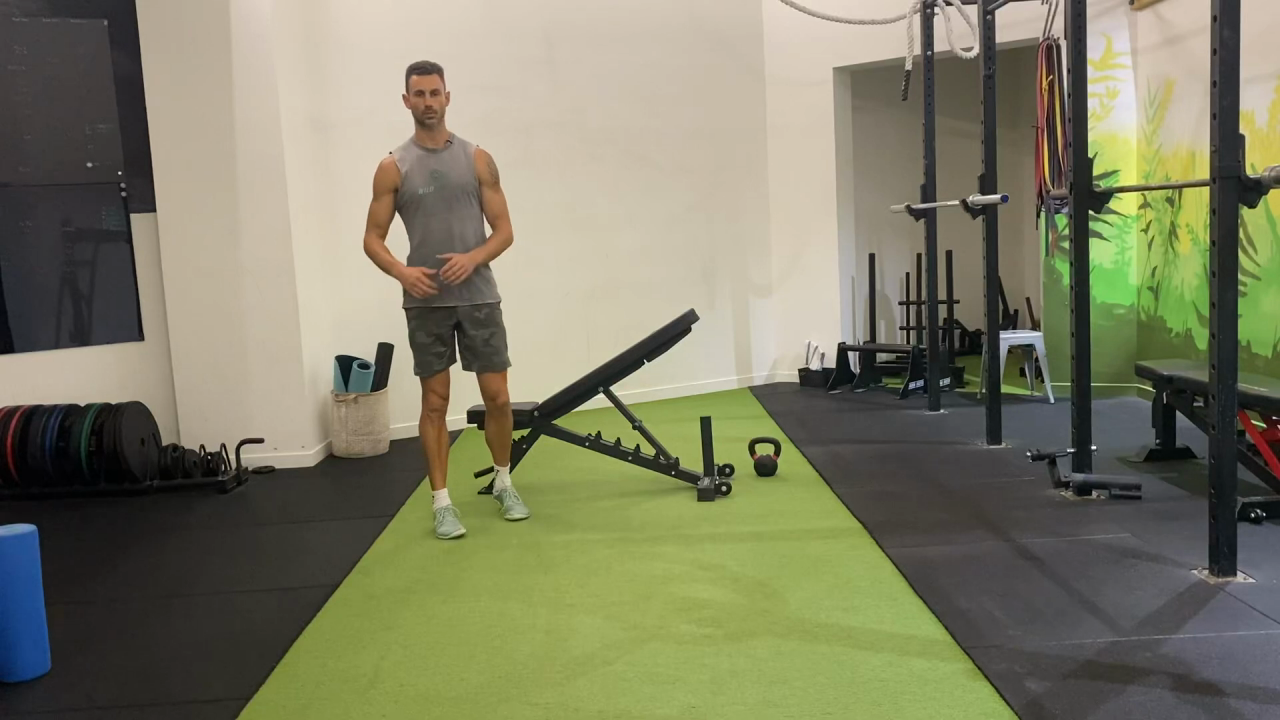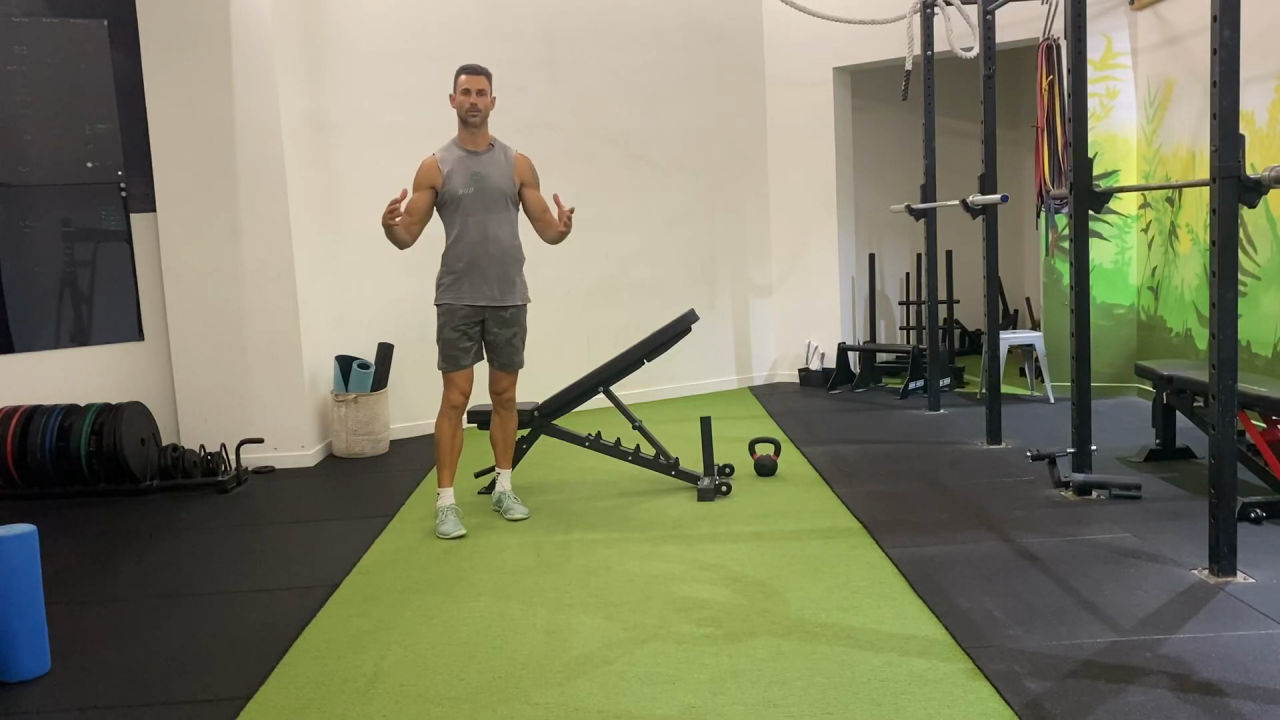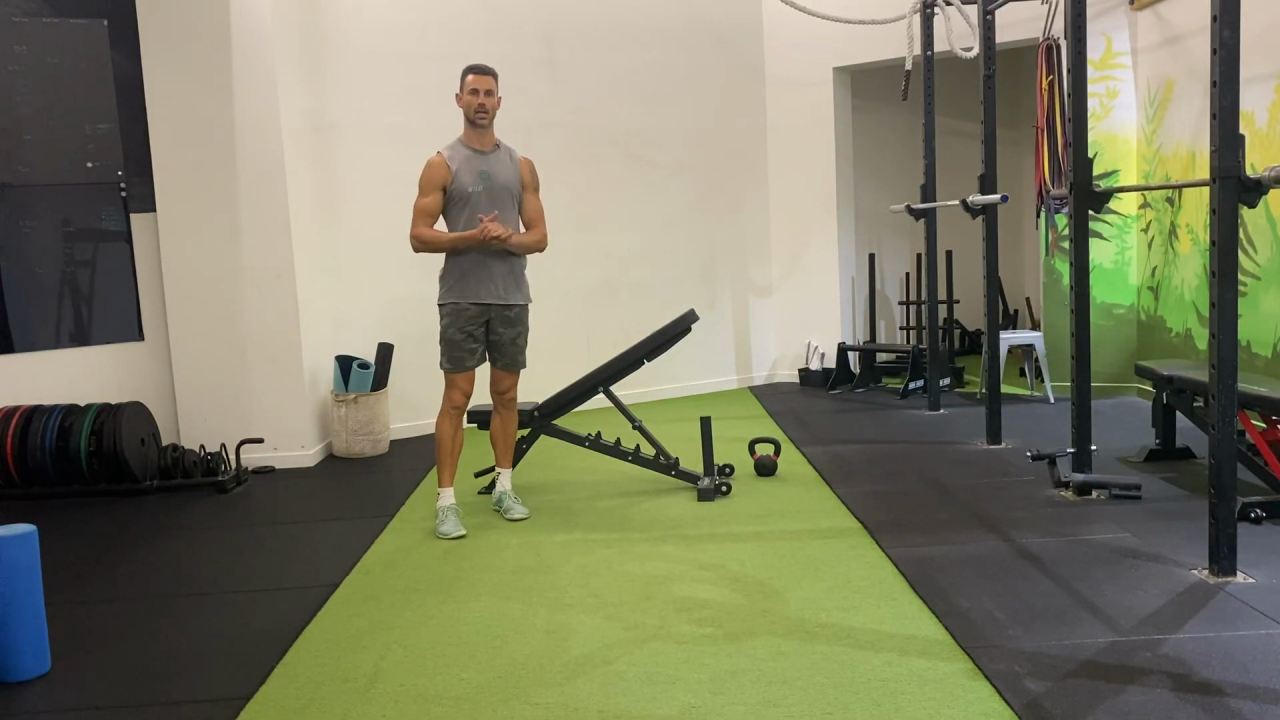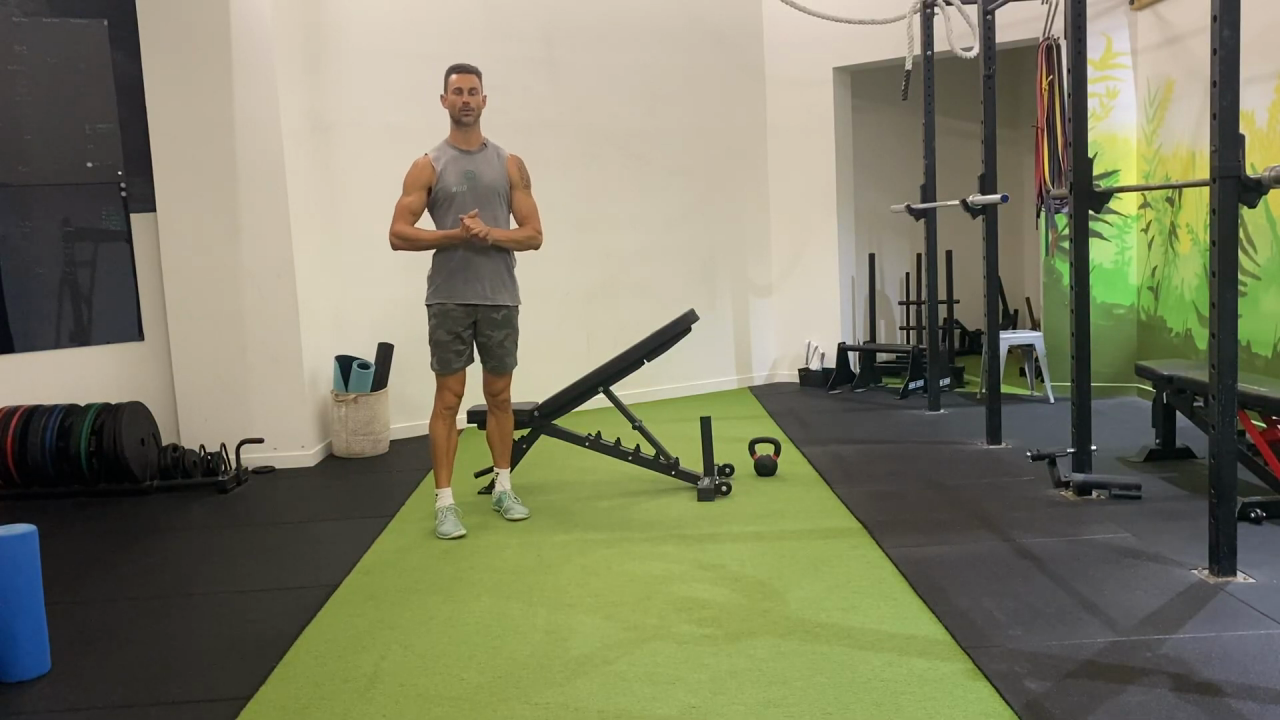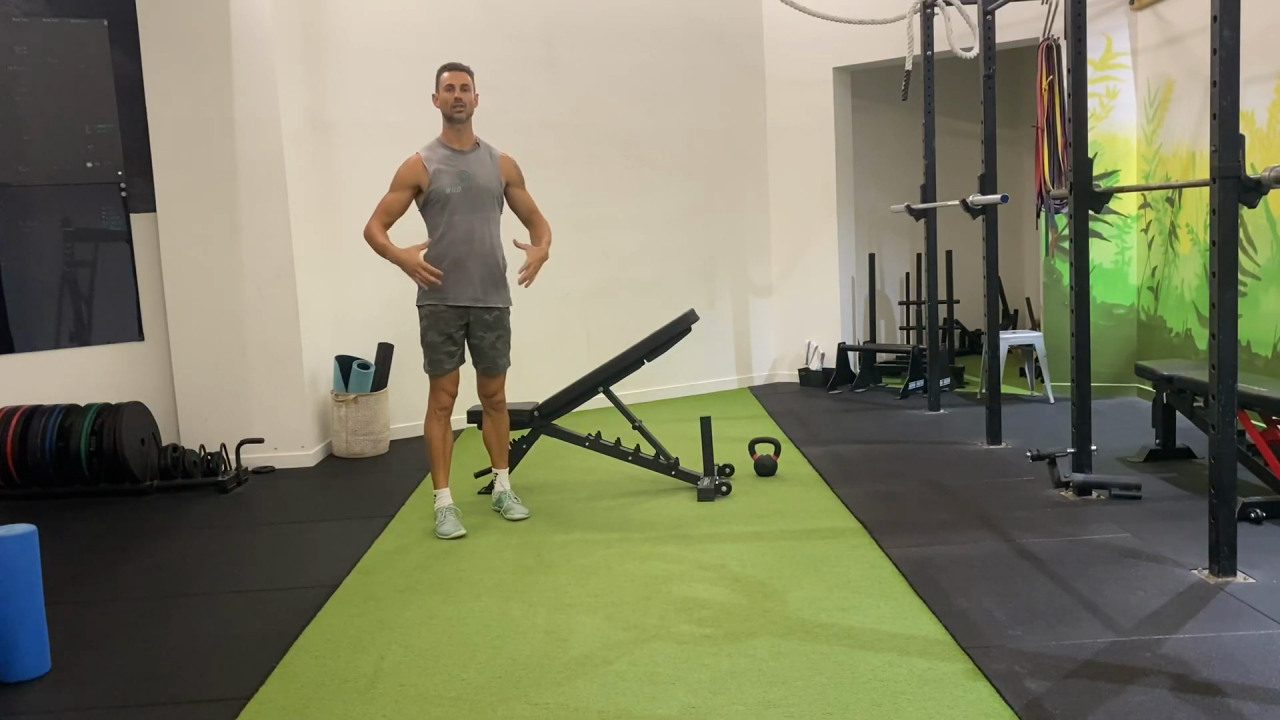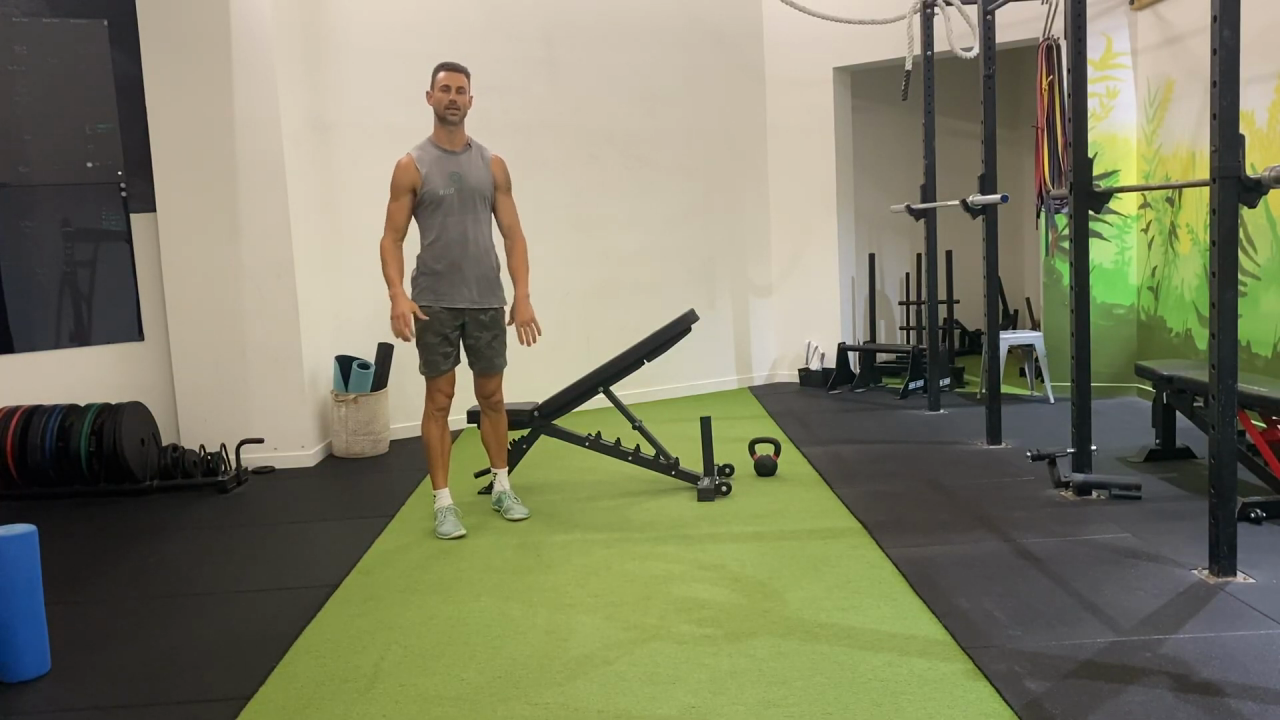
dt=0.7s
person 1, frame 1
left shoulder: (477, 159)
right shoulder: (393, 167)
left elbow: (504, 230)
right elbow: (373, 238)
left wrist: (473, 258)
right wrist: (402, 271)
left hip: (479, 297)
right hip: (426, 303)
left knee: (498, 397)
right knee: (435, 402)
left ankle: (503, 482)
right ankle: (442, 501)
person 1, frame 2
left shoulder: (517, 164)
right shoulder: (435, 167)
left elbow: (545, 229)
right elbow: (407, 236)
left wrist: (563, 229)
right wrist: (389, 226)
left hip: (509, 298)
right hip: (458, 299)
left knee: (504, 395)
right knee: (455, 399)
left ankle: (503, 487)
right ankle: (446, 501)
person 1, frame 3
left shoulder: (521, 165)
right shoulder: (442, 164)
left elbow: (539, 237)
right elbow: (418, 237)
left wrist: (508, 239)
right wrist: (472, 237)
left hip: (511, 296)
right hip: (462, 298)
left knee: (505, 394)
right knee: (457, 398)
left ankle: (503, 486)
right ankle: (446, 501)
person 1, frame 4
left shoulder: (509, 164)
right shoulder: (428, 166)
left elbow: (534, 234)
right elbow: (398, 235)
left wrist: (490, 233)
right wrist: (457, 234)
left hip: (500, 297)
right hip: (449, 299)
left knee: (499, 394)
right knee: (448, 398)
left ankle: (502, 486)
right ankle: (444, 501)
person 1, frame 5
left shoulder: (502, 164)
right shoulder: (419, 165)
left elbow: (536, 219)
right elbow: (374, 227)
left wrist: (540, 250)
right wrist: (401, 257)
left hip: (491, 298)
right hip: (440, 300)
left knee: (494, 395)
right knee: (442, 398)
left ankle: (502, 486)
right ankle: (443, 501)
person 1, frame 6
left shoulder: (492, 164)
right shoulder: (411, 167)
left elbow: (512, 233)
right elbow: (391, 238)
left wrist: (522, 296)
right wrist: (397, 297)
left hip: (486, 301)
right hip: (434, 303)
left knee: (491, 395)
right knee: (439, 399)
left ankle: (501, 486)
right ankle: (442, 501)
